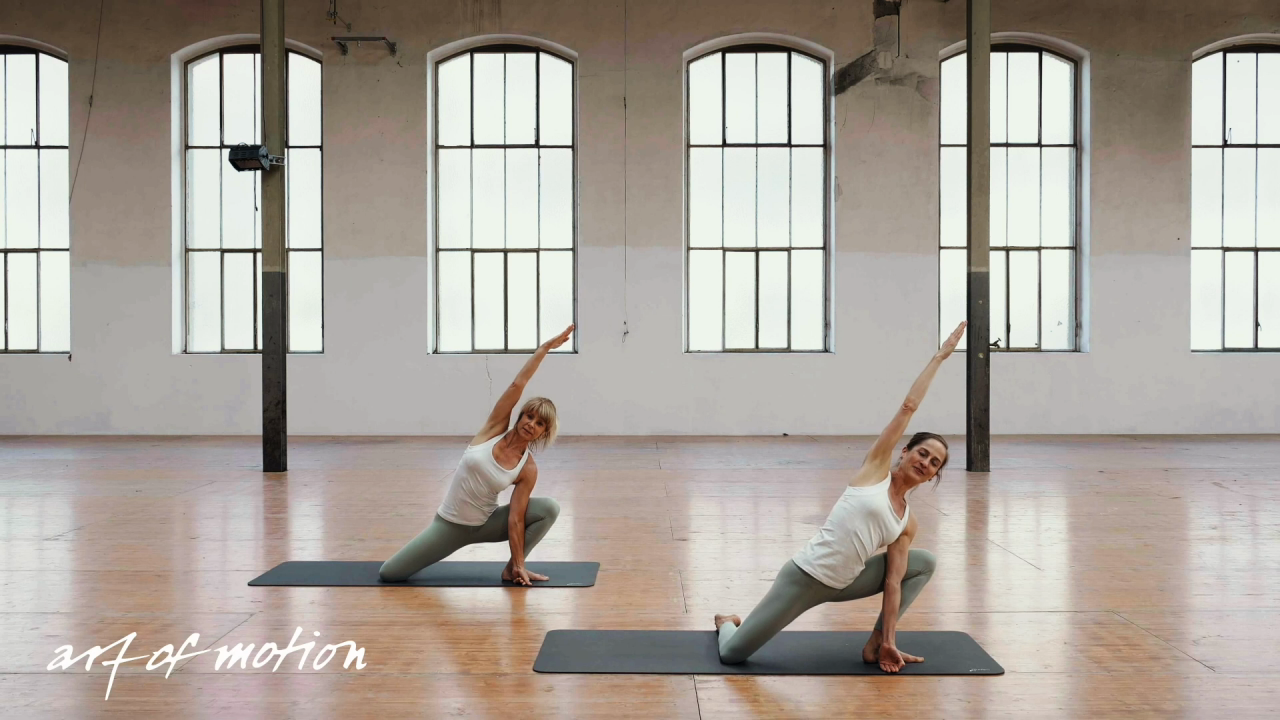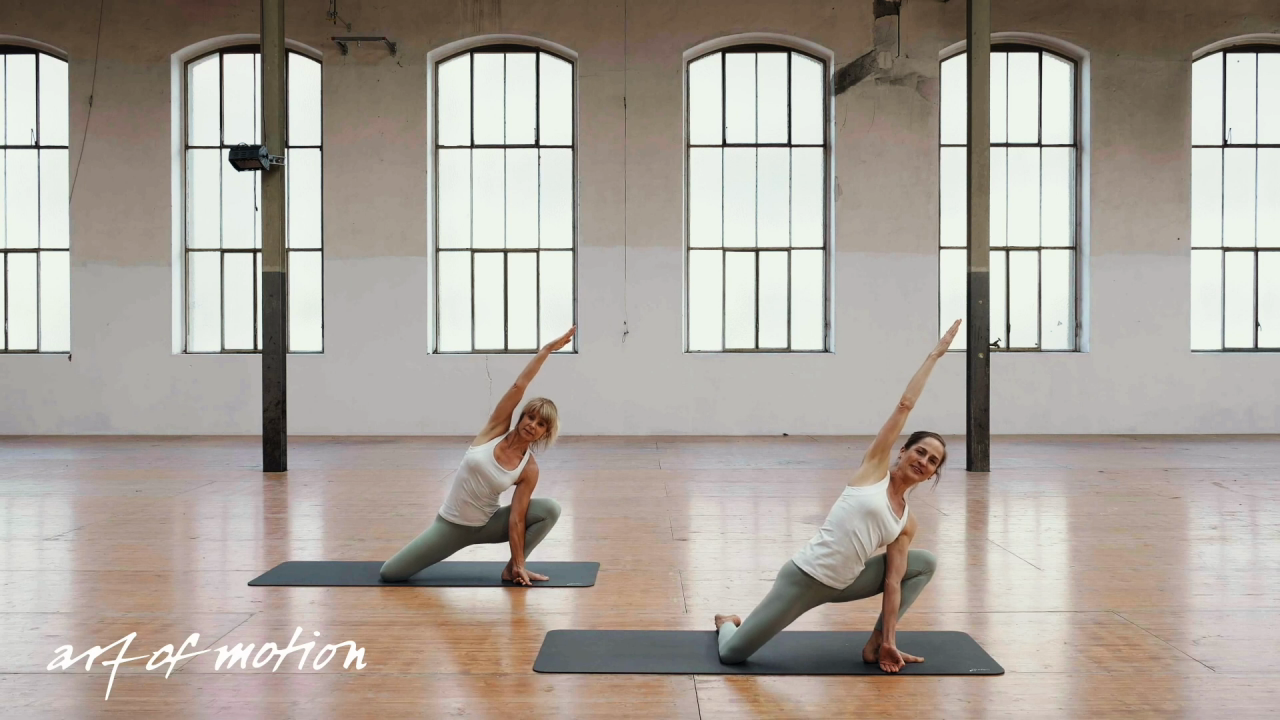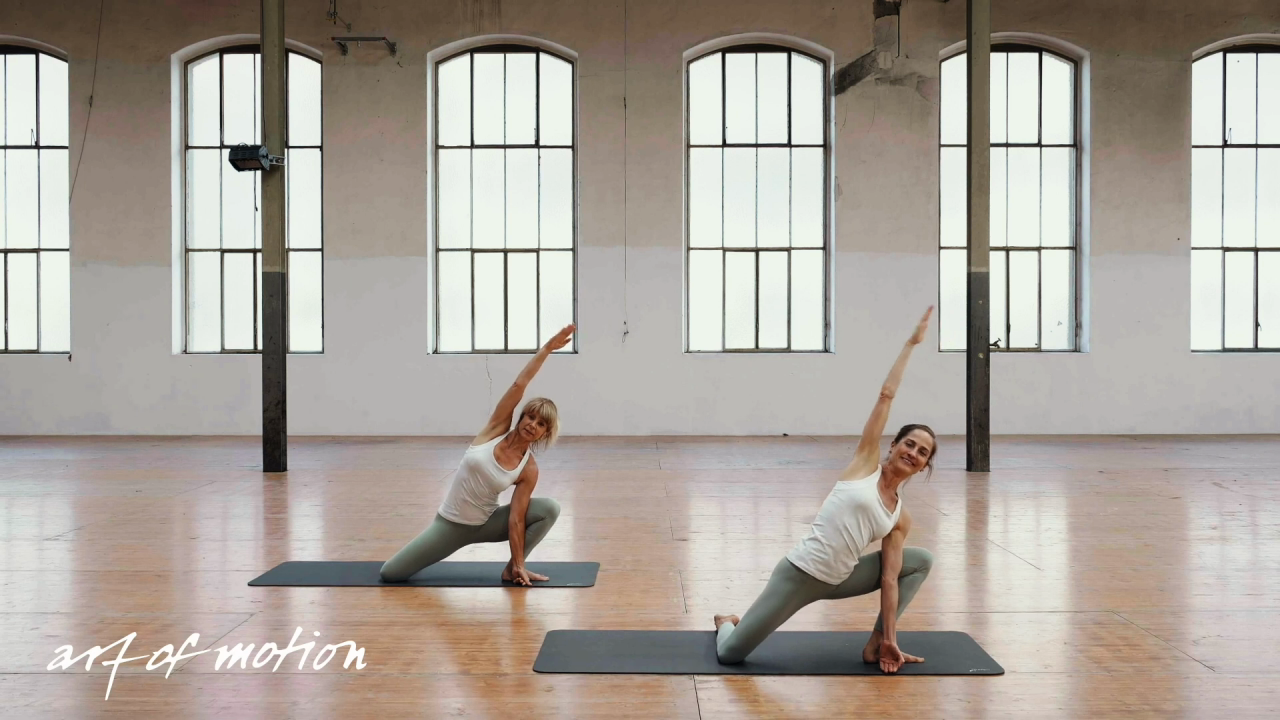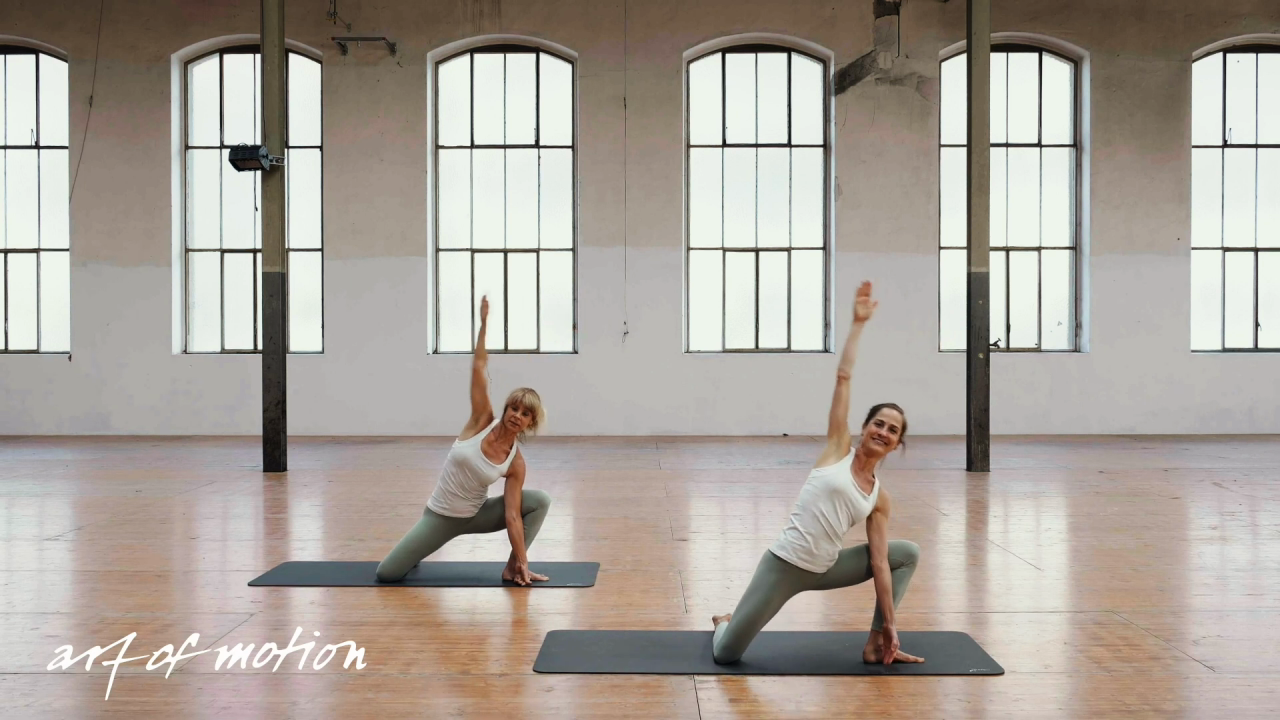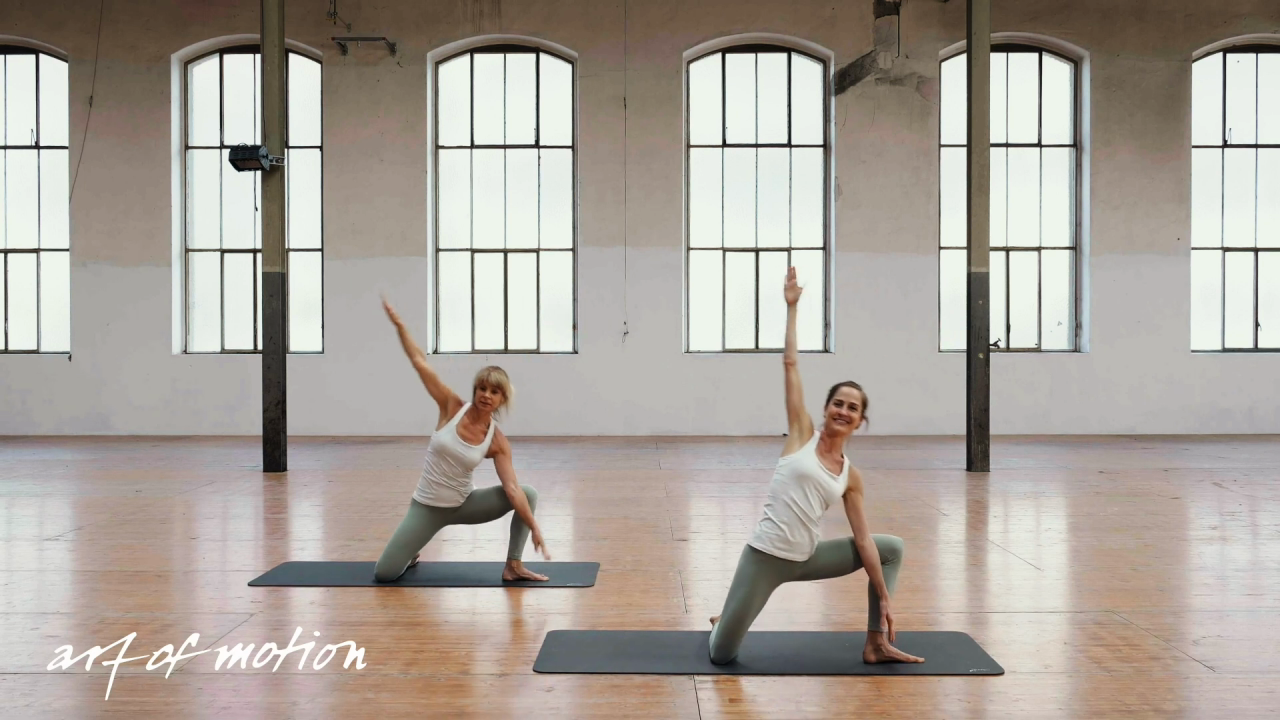
dt=0.3s
person 1, frame 1
left shoulder: (907, 523)
right shoulder: (876, 469)
left elbow: (893, 581)
right elbow: (909, 406)
left wrist: (889, 639)
right wrist: (940, 357)
left hip: (840, 585)
right hip: (803, 576)
left knee: (924, 563)
right knee: (732, 655)
left ankle: (875, 644)
right ankle: (728, 623)
person 1, frame 2
left shoulder: (907, 524)
right shoulder: (875, 469)
left elbow: (893, 582)
right elbow: (904, 405)
left wrist: (890, 639)
right wrist: (934, 354)
left hip: (841, 586)
right hip: (804, 577)
left knee: (925, 563)
right knee: (732, 655)
left ankle: (876, 645)
right ankle: (728, 623)
person 1, frame 3
left shoulder: (901, 518)
right shoulder: (866, 464)
left elbow: (889, 578)
right elbow: (885, 396)
left wrist: (890, 636)
right wrist: (909, 344)
left hip: (836, 582)
right hip: (798, 575)
left knee: (921, 561)
right knee: (731, 654)
left ankle: (876, 646)
right ankle: (727, 623)
person 1, frame 4
left shoulder: (880, 499)
right shoulder: (838, 450)
left elbow: (879, 563)
right elbow: (843, 377)
left wrist: (889, 622)
right wrist: (858, 323)
left hip: (823, 571)
right hip: (783, 565)
left knee: (907, 554)
right knee: (726, 655)
left ankle: (875, 644)
right ankle: (724, 622)
person 1, frame 5
left shoulder: (850, 477)
right shoulder: (803, 436)
left elbow: (861, 538)
right elbow: (791, 365)
left wrist: (883, 597)
right wrist: (792, 308)
left hip: (805, 558)
right hip: (763, 557)
left knee: (891, 548)
right knee: (722, 656)
left ankle: (876, 643)
right ankle: (722, 624)
person 2, frame 1
left shoulder: (528, 469)
right shoulder: (495, 429)
left elbow: (516, 518)
right elbow: (517, 385)
left wrist: (519, 563)
right wrist: (544, 348)
left hip: (486, 525)
right hip: (450, 524)
left knee: (549, 508)
right knee: (389, 575)
left ankle: (512, 568)
right ankle: (422, 552)
person 2, frame 2
left shoulder: (529, 470)
right shoulder: (496, 431)
left elbow: (517, 519)
right elbow: (518, 386)
left wrist: (519, 563)
right wrist: (546, 350)
left hip: (487, 525)
right hip: (451, 525)
left knee: (551, 509)
right knee: (389, 574)
left ankle: (511, 569)
right ankle: (423, 553)
person 2, frame 3
left shoulder: (529, 470)
right shoulder: (498, 430)
left elbow: (516, 520)
right elbow: (519, 385)
left wrist: (519, 563)
right wrist: (547, 348)
left hip: (486, 524)
right hip: (450, 524)
left knee: (549, 508)
right knee: (389, 574)
left ankle: (511, 569)
right ankle: (425, 554)
person 2, frame 4
left shoulder: (516, 463)
right shoulder: (482, 422)
left elbow: (512, 515)
right elbow: (479, 370)
left wrist: (521, 560)
right wrist: (483, 325)
left hip: (476, 516)
right hip: (440, 517)
left knee: (540, 500)
right knee: (385, 575)
left ankle: (512, 567)
right ankle: (413, 553)
person 2, frame 5
left shoulder: (497, 441)
right shoulder: (452, 408)
left elbow: (515, 489)
right elbow: (420, 363)
left wrist: (534, 529)
right wrist: (398, 324)
left hip: (464, 504)
right hip: (426, 508)
left knee: (527, 494)
right knee: (384, 574)
left ankle: (513, 566)
right ankle: (409, 556)
